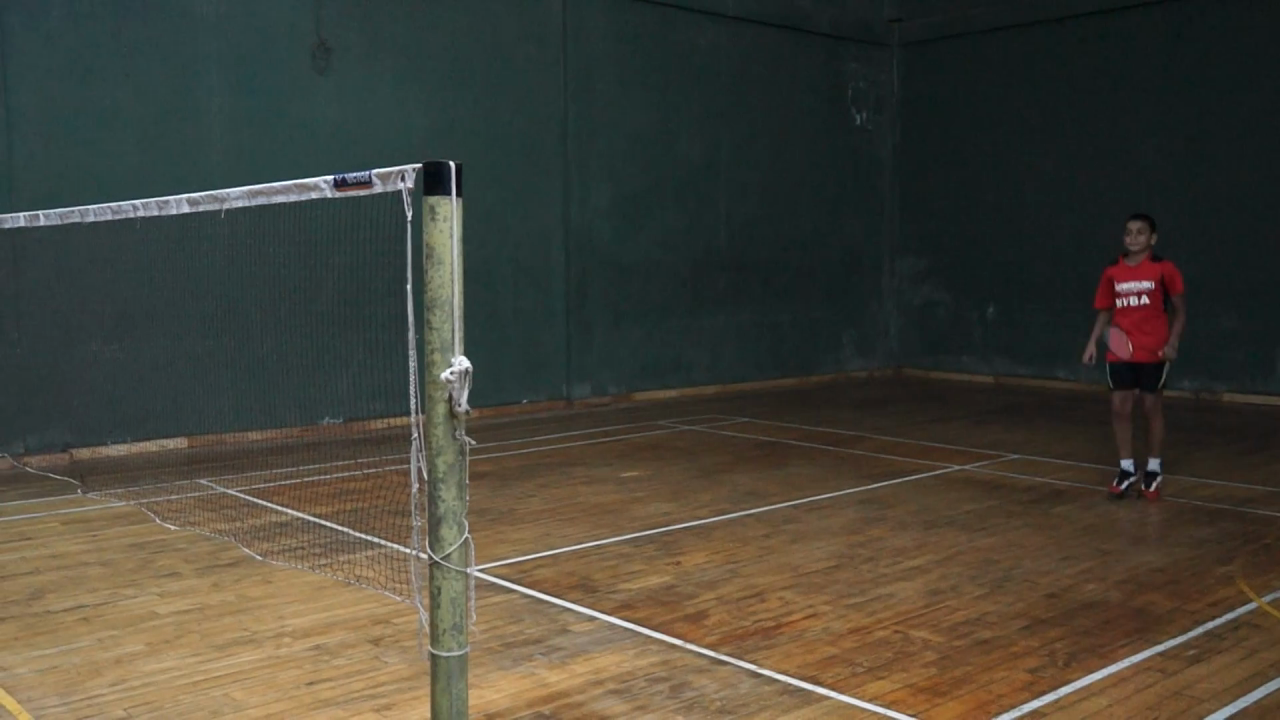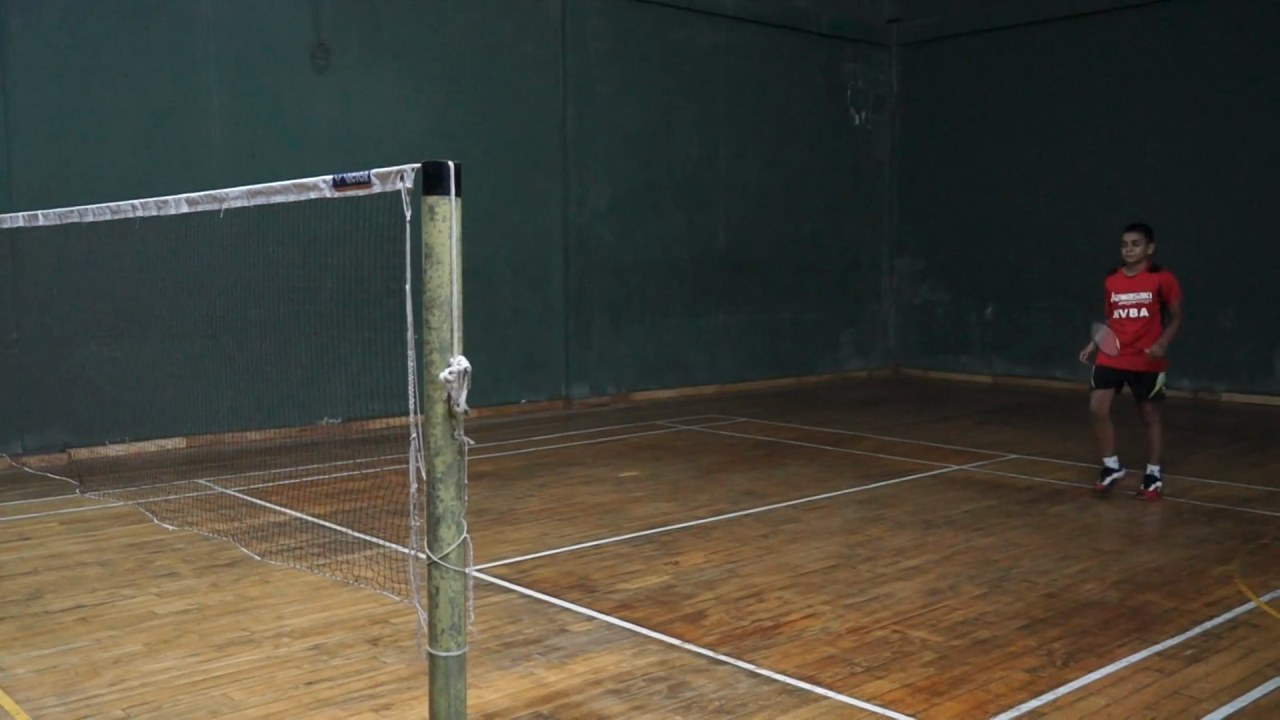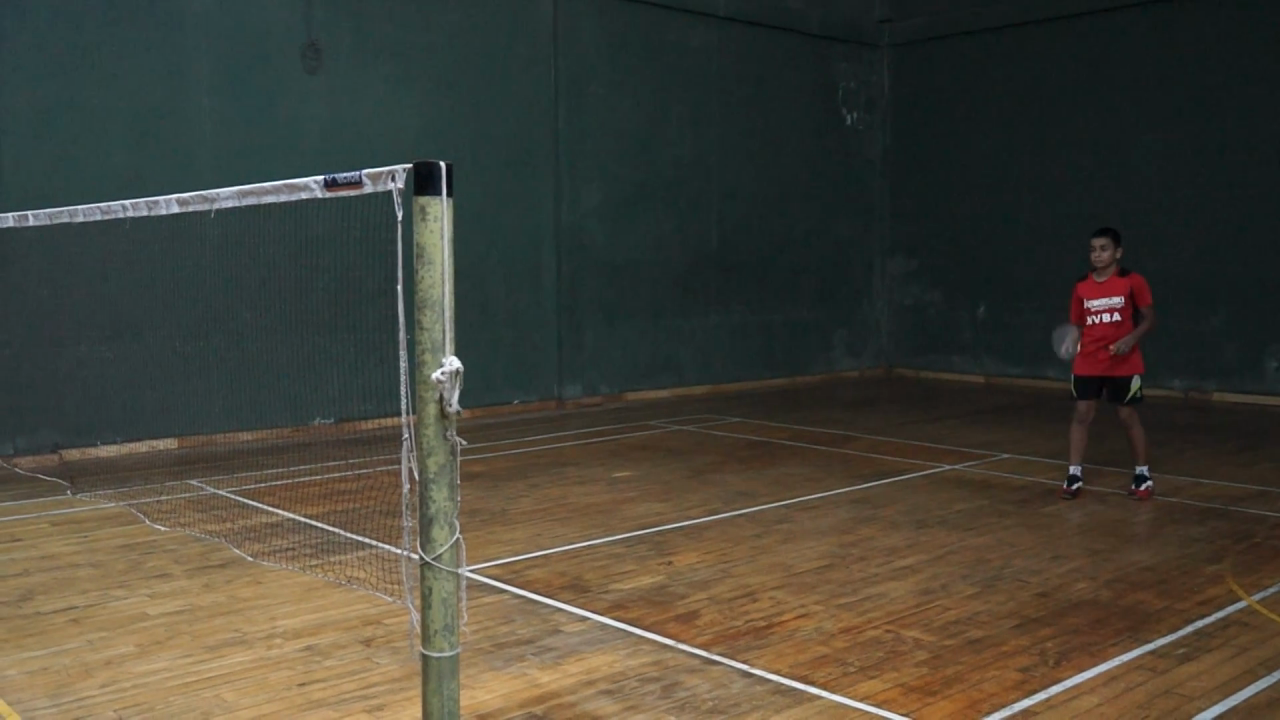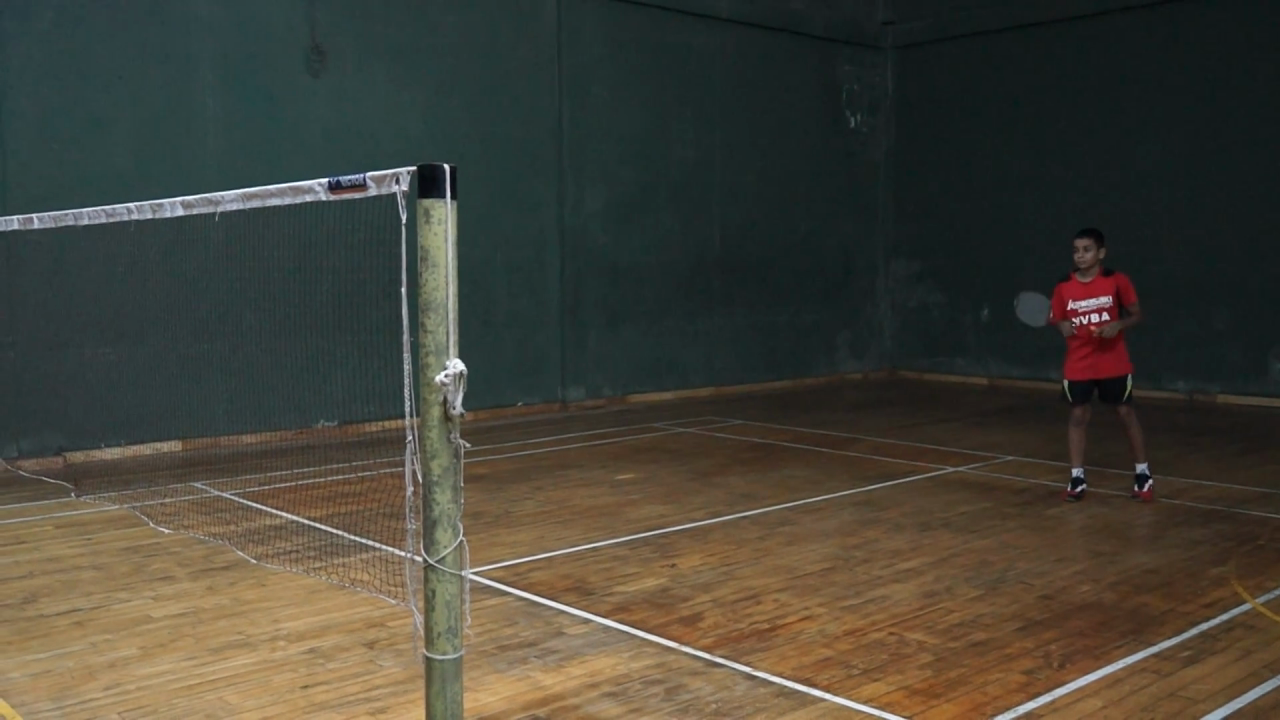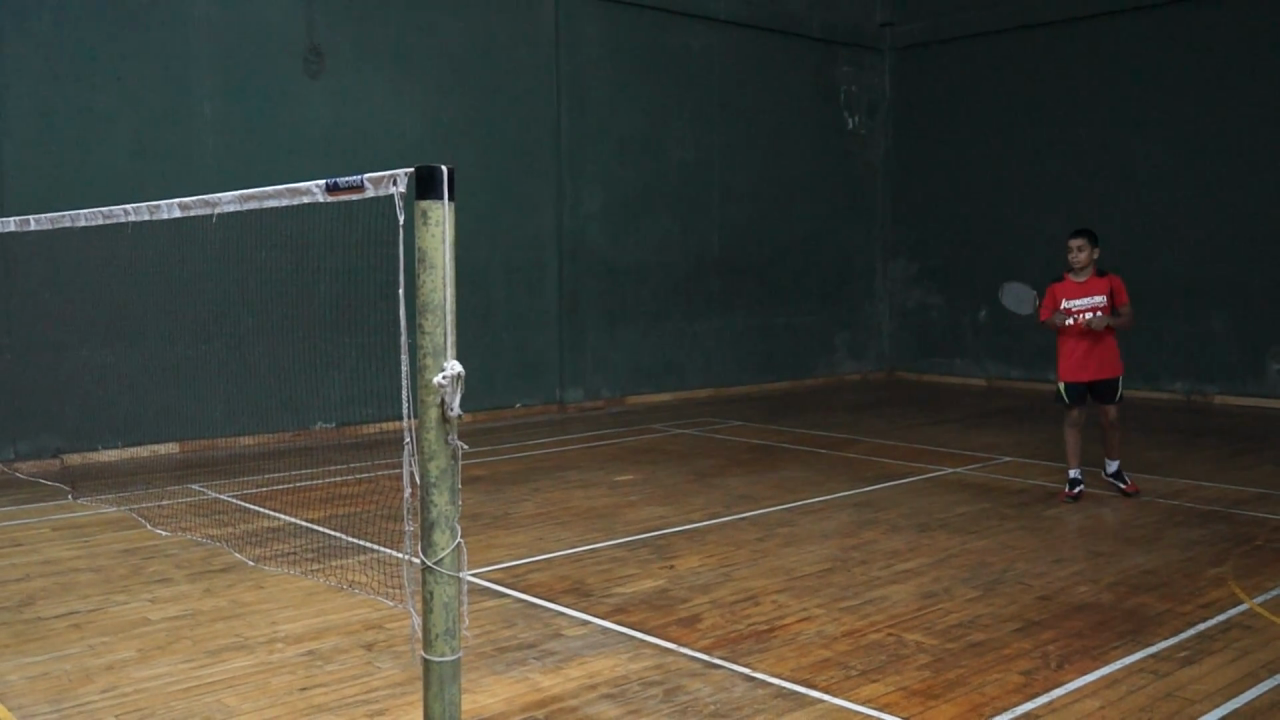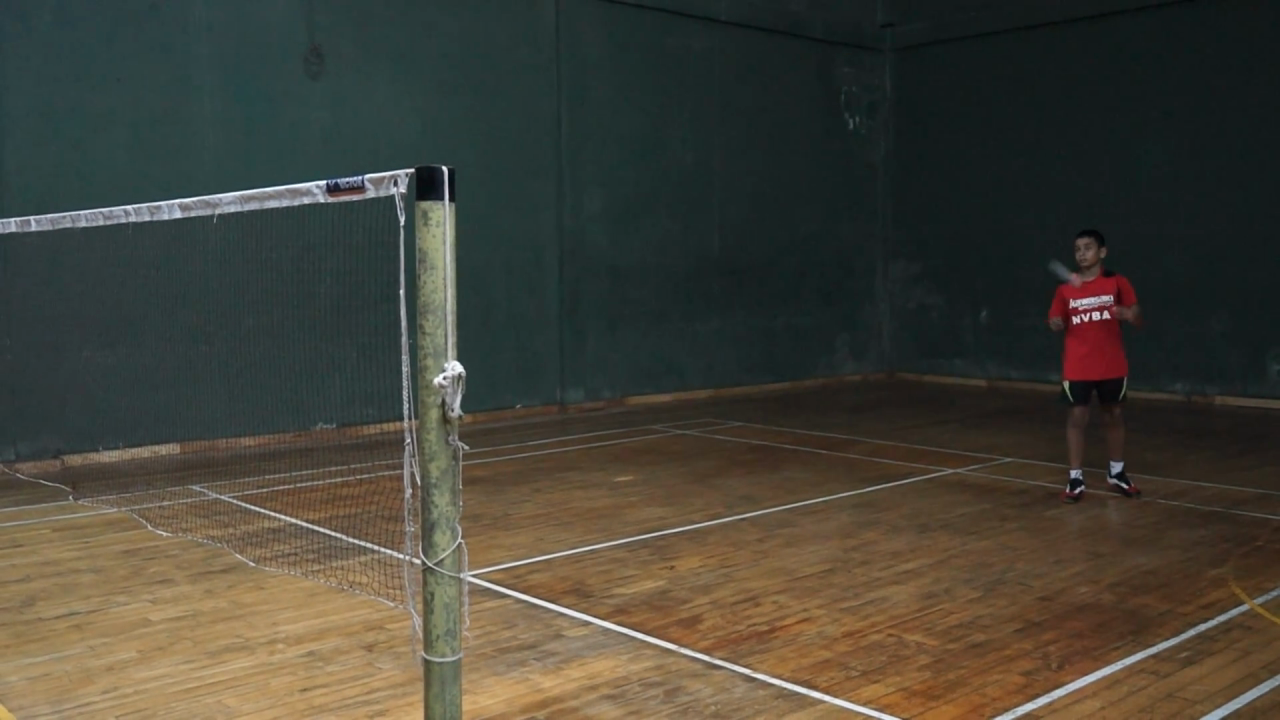
dt=0.3s
person 1, frame 1
left shoulder: (1165, 269)
right shoulder: (1112, 272)
left elbow: (1179, 309)
right elbow: (1104, 311)
left wrist: (1173, 341)
right wrist: (1093, 341)
left hip: (1153, 351)
right hip: (1120, 352)
left knee: (1151, 407)
right knee: (1120, 407)
left ankle: (1153, 471)
right ankle: (1126, 471)
person 1, frame 2
left shoulder: (1163, 279)
right shoulder: (1111, 280)
left elbow: (1176, 316)
left wrist: (1163, 343)
right wrist: (1092, 344)
left hip: (1147, 359)
right hip: (1113, 357)
left knee: (1149, 414)
right knee: (1098, 406)
left ankle: (1153, 475)
right ankle: (1111, 466)
person 1, frame 3
left shoulder: (1133, 282)
right shoulder: (1082, 286)
left elbow: (1148, 319)
left wrist: (1130, 340)
left hip: (1123, 363)
right hip: (1087, 363)
left knee: (1128, 416)
right knee: (1081, 415)
left ankle: (1142, 474)
right ankle: (1074, 474)
person 1, frame 4
left shoulder: (1118, 281)
right shoulder: (1063, 287)
left elbow: (1136, 315)
right elbow: (1056, 318)
left wrist: (1117, 325)
right wrist: (1063, 326)
left hip: (1114, 364)
right hip: (1078, 365)
left knee: (1126, 415)
right knee: (1078, 417)
left ankle: (1143, 473)
right ankle: (1077, 477)
person 1, frame 5
left shoulder: (1111, 282)
right shoulder: (1057, 287)
left elbow: (1127, 318)
right elbow: (1046, 319)
left wrist: (1107, 320)
right wrist: (1055, 320)
left hip: (1106, 365)
right hip: (1071, 367)
left knee: (1111, 417)
right knee: (1074, 418)
left ankle: (1113, 469)
right ankle: (1074, 478)
person 1, frame 6
left shoulder: (1117, 282)
right shoulder: (1065, 288)
left elbow: (1137, 318)
right elbow: (1061, 322)
left wrist: (1131, 315)
right wrist: (1056, 324)
left hip: (1112, 366)
right hip: (1077, 367)
left knee: (1114, 417)
right knee: (1077, 419)
left ankle: (1117, 473)
right ankle: (1075, 479)
